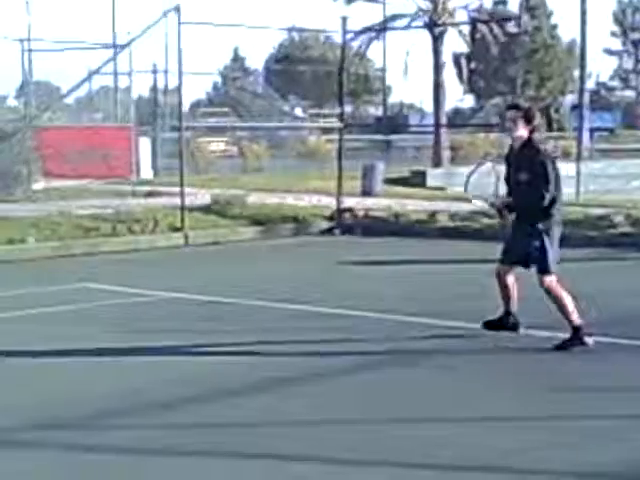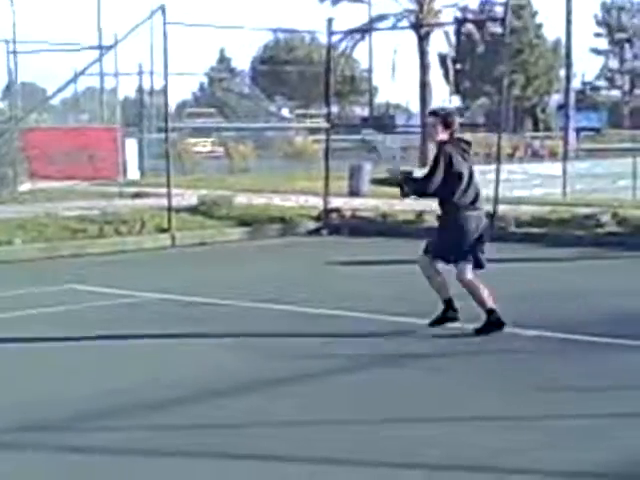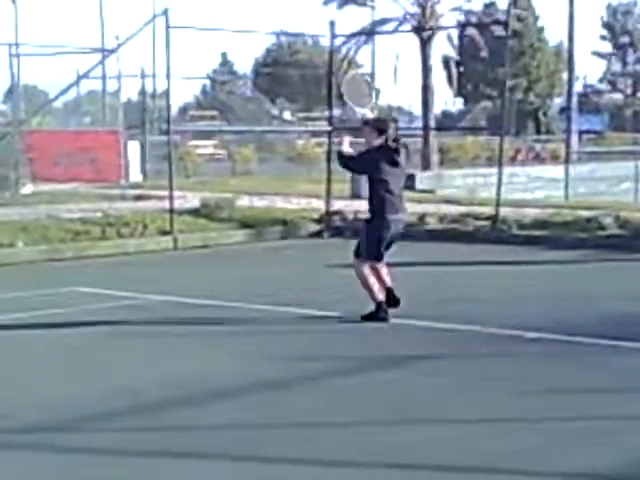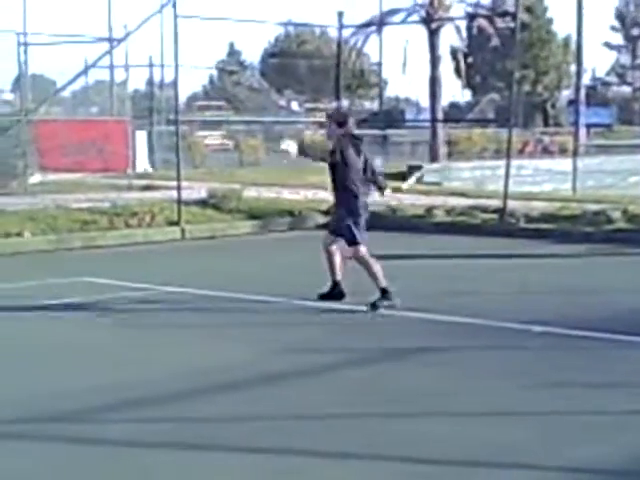
dt=0.4s
person 1, frame 1
left shoulder: (539, 155)
right shoulder: (512, 154)
left elbow: (545, 195)
left wrist: (510, 201)
right wrist: (506, 204)
left hip: (542, 226)
right hip: (521, 224)
left knee: (548, 282)
right knee: (503, 271)
left ankle: (580, 333)
right ankle: (509, 317)
person 1, frame 2
left shoulder: (444, 152)
right shoulder: (457, 152)
left elbow: (430, 185)
right elbow: (443, 187)
left wrist: (404, 180)
right wrist: (409, 177)
left hip: (456, 220)
right hip: (475, 218)
left knee: (426, 262)
right knee: (466, 275)
left ankle: (449, 308)
right ankle: (493, 317)
person 1, frame 3
left shoulder: (372, 156)
right shoulder: (396, 152)
left elbow: (346, 162)
left wrist: (343, 148)
left hip: (381, 219)
right hip: (398, 218)
left knee: (360, 265)
right knee: (374, 259)
left ankle: (381, 309)
right ankle: (389, 294)
person 1, frame 4
left shoulder: (342, 145)
right shoulder: (352, 147)
left elbow: (330, 156)
right elbow: (370, 174)
right wrist: (381, 185)
left hip: (350, 206)
right hip: (345, 205)
left knee: (359, 253)
right knee: (329, 243)
left ankle: (386, 294)
right ankle: (336, 288)
